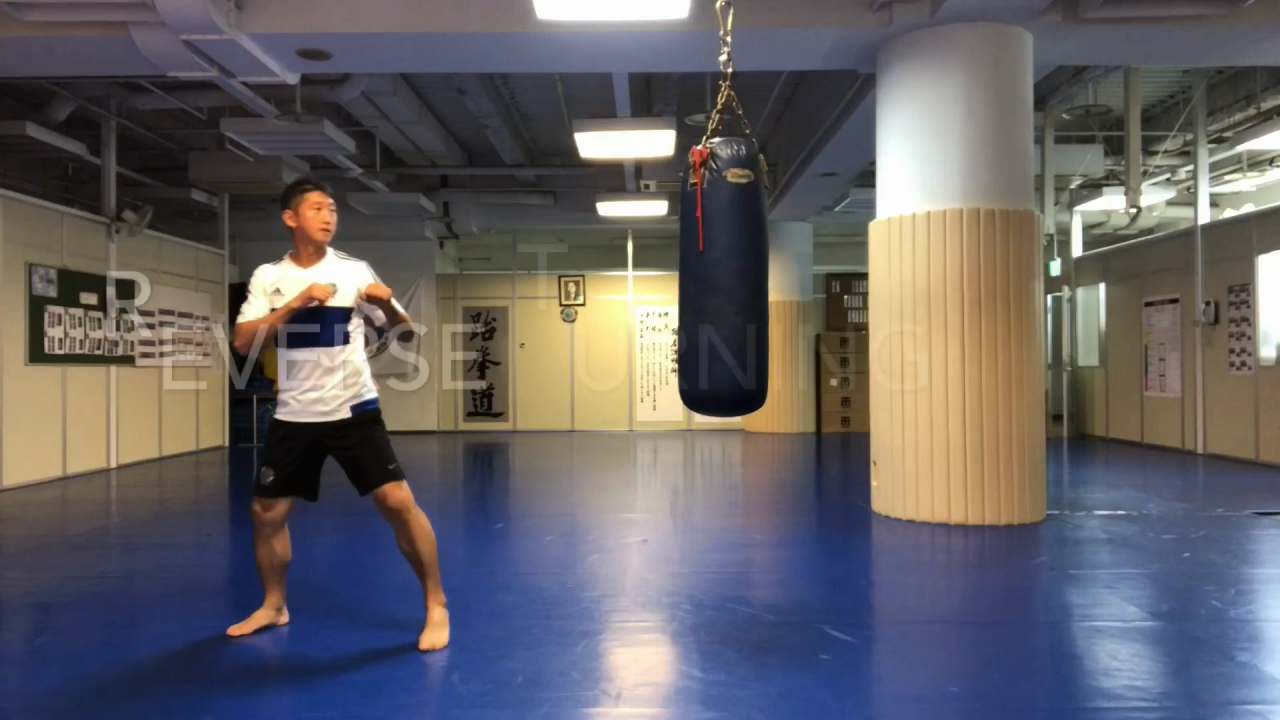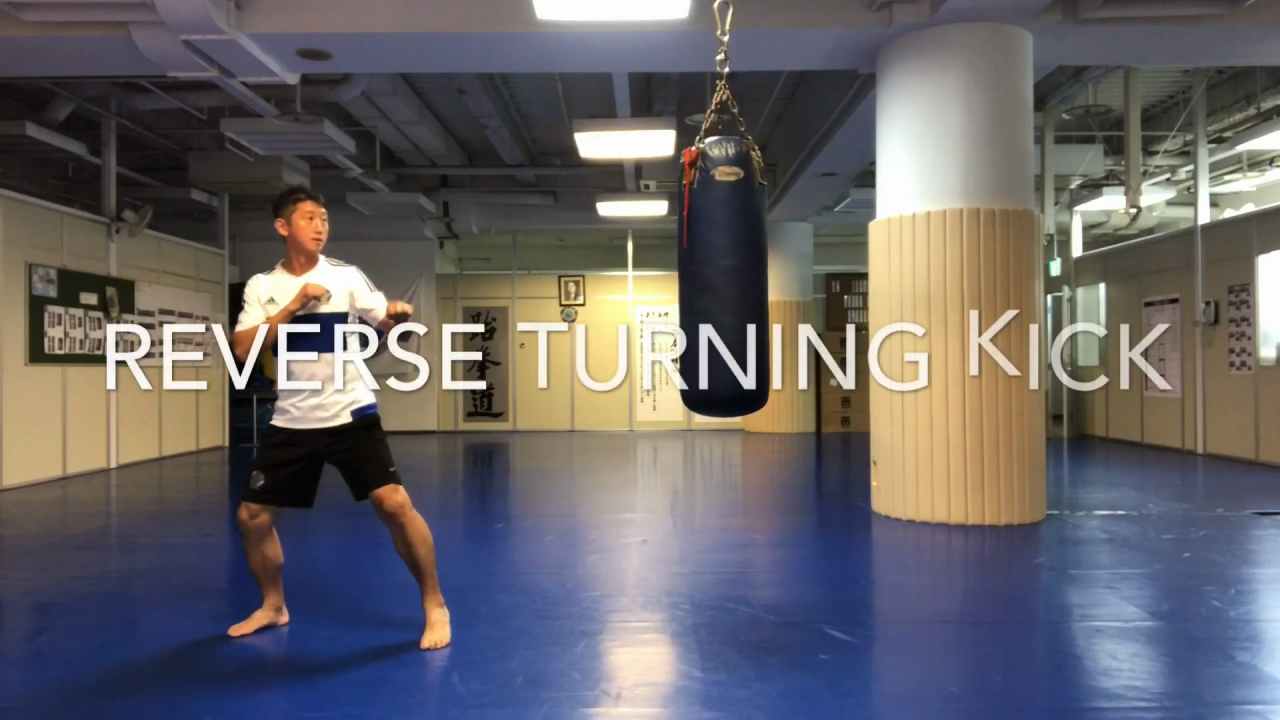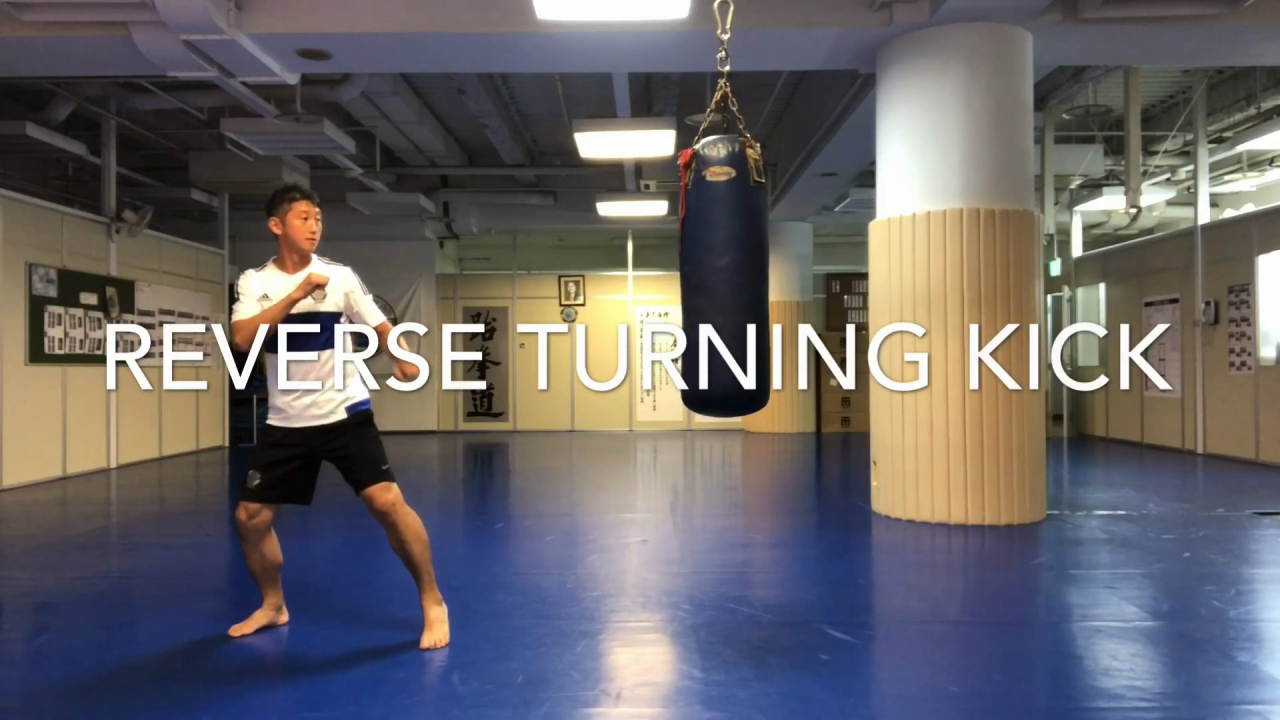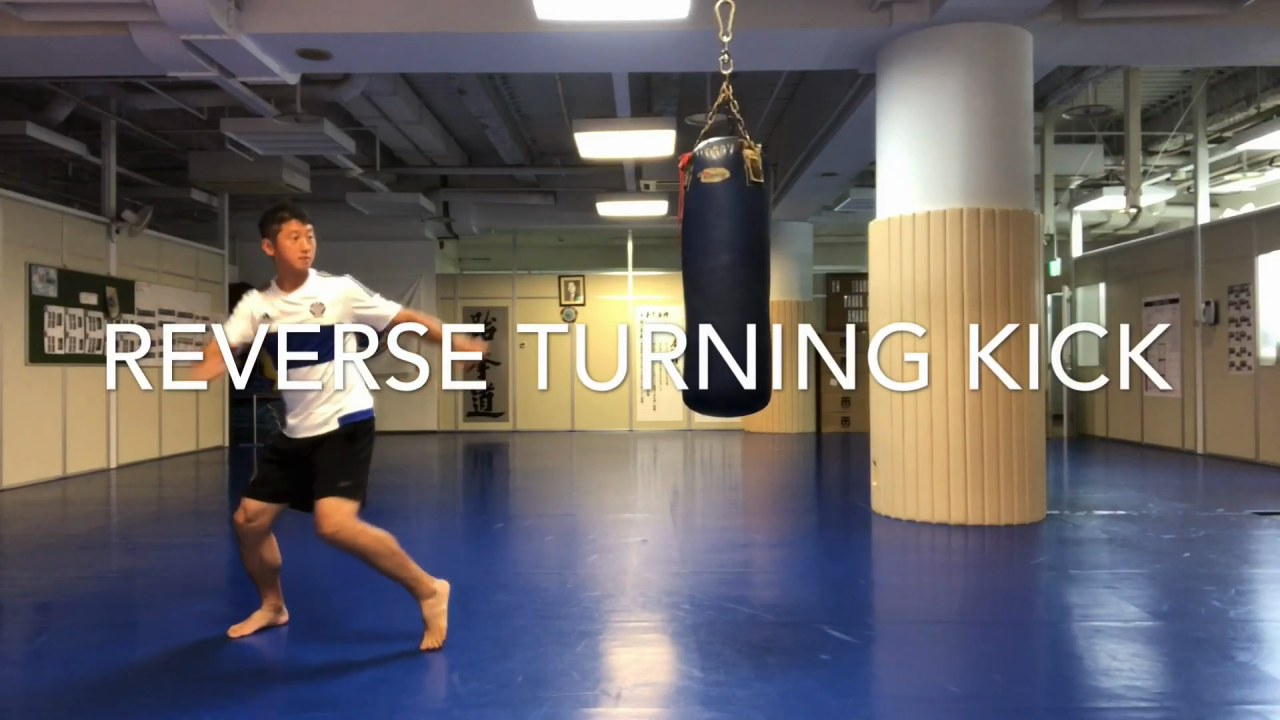
dt=1s
person 1, frame 1
left shoulder: (354, 270)
right shoulder: (268, 276)
left elbow: (404, 333)
right elbow: (243, 343)
left wrist: (387, 306)
right wrist: (296, 303)
left hip: (353, 409)
right hip: (293, 415)
left knee: (397, 501)
right knee: (267, 512)
left ankle: (436, 605)
right ankle: (274, 605)
person 1, frame 2
left shoulder: (346, 276)
right shoulder: (262, 286)
left elbow: (390, 326)
right elbow: (243, 350)
left wrist: (400, 316)
right wrist: (294, 305)
left hip: (350, 415)
right hip: (291, 422)
left knee: (394, 504)
right knee: (252, 516)
left ankle: (435, 606)
right ankle: (273, 605)
person 1, frame 3
left shoulder: (340, 276)
right shoulder: (254, 282)
left elbow: (380, 326)
right elbow: (243, 339)
left wrist: (405, 359)
right wrist: (298, 293)
left hip: (345, 412)
right hip: (285, 422)
left knee: (386, 501)
right knee: (250, 517)
left ankle: (432, 602)
right ankle: (273, 605)
person 1, frame 4
left shoulder: (340, 291)
right shoulder: (254, 305)
left elbow: (406, 317)
right elbow: (217, 349)
left wrist: (458, 341)
right wrist: (196, 374)
left hip: (347, 425)
right hip: (296, 433)
left knee: (335, 524)
right knee: (248, 519)
left ankle: (429, 591)
right ankle: (272, 606)
